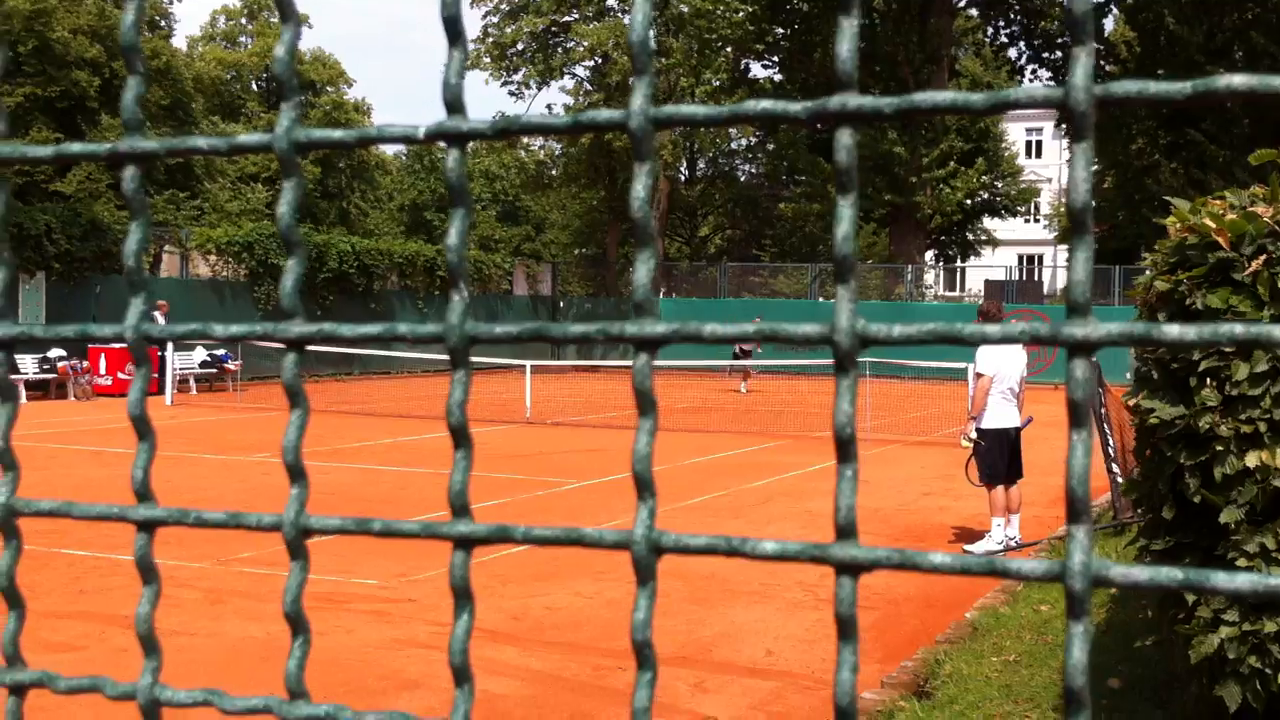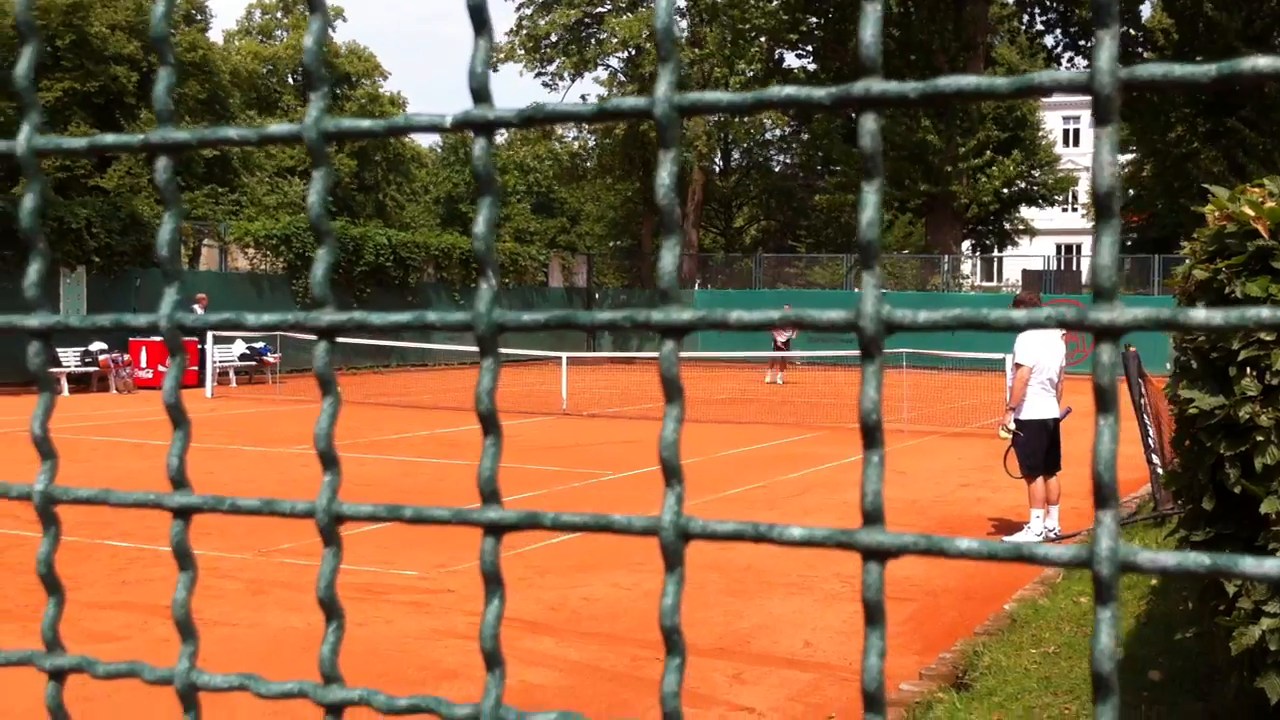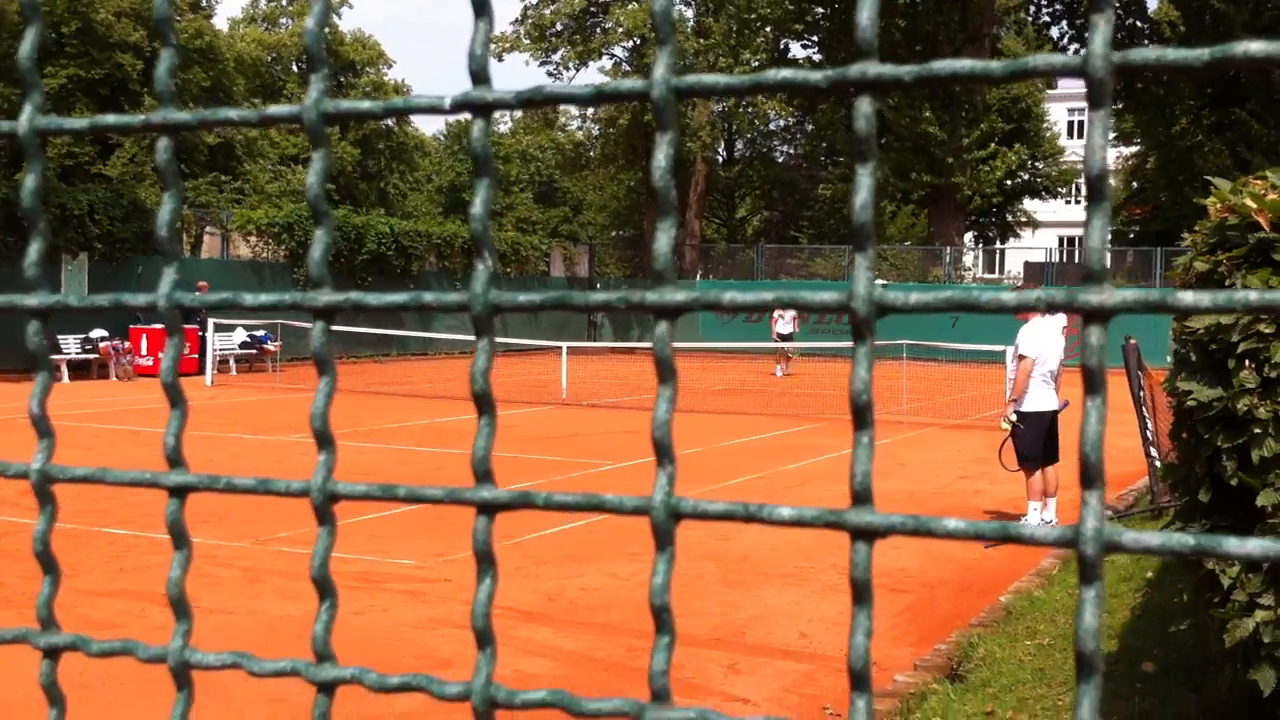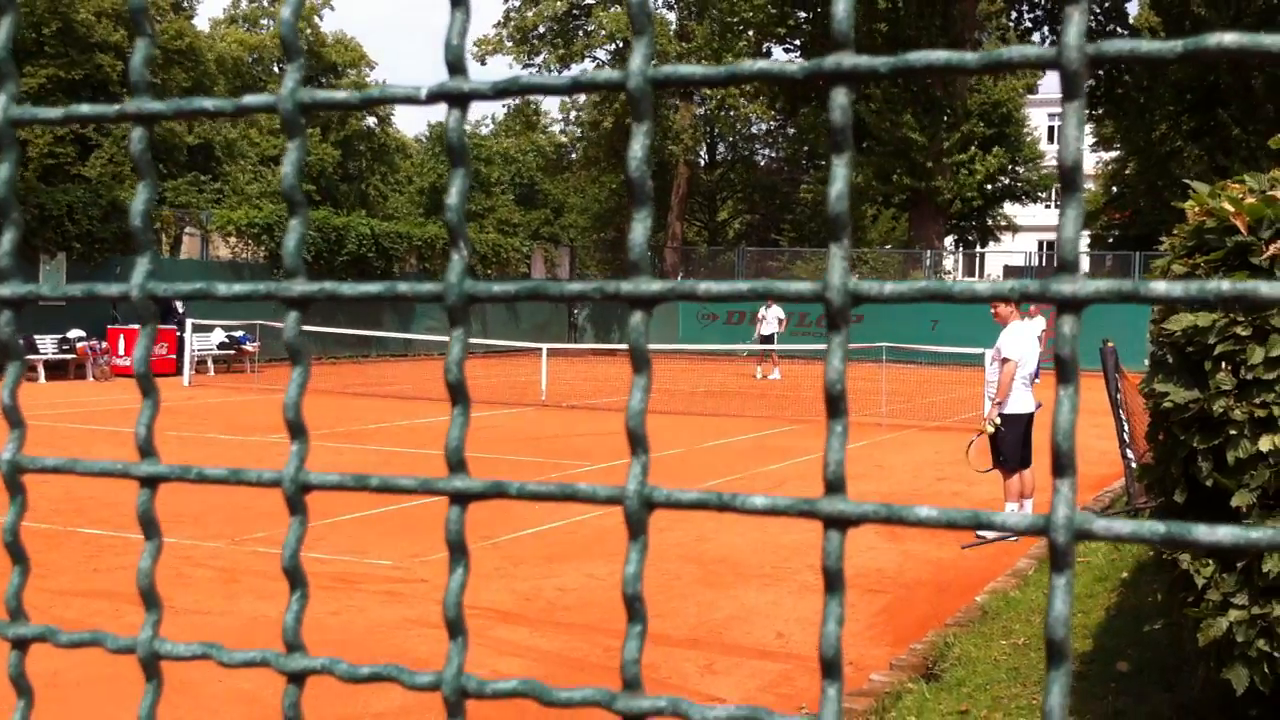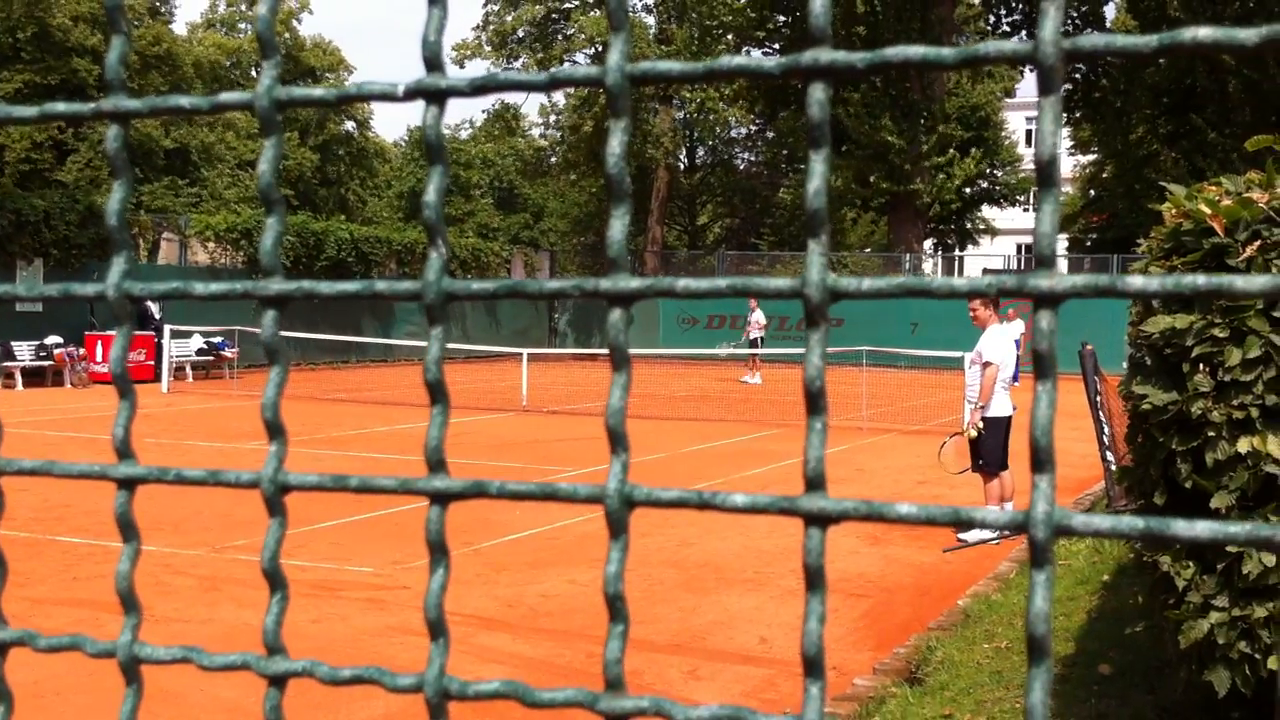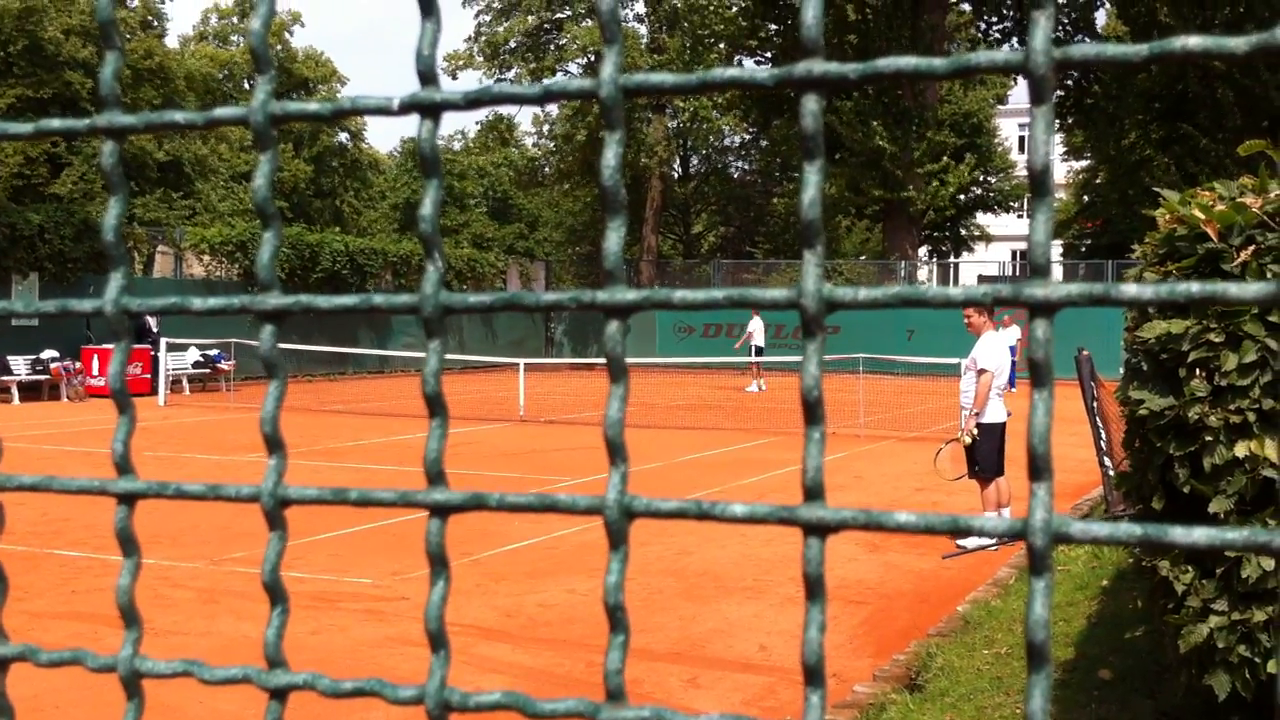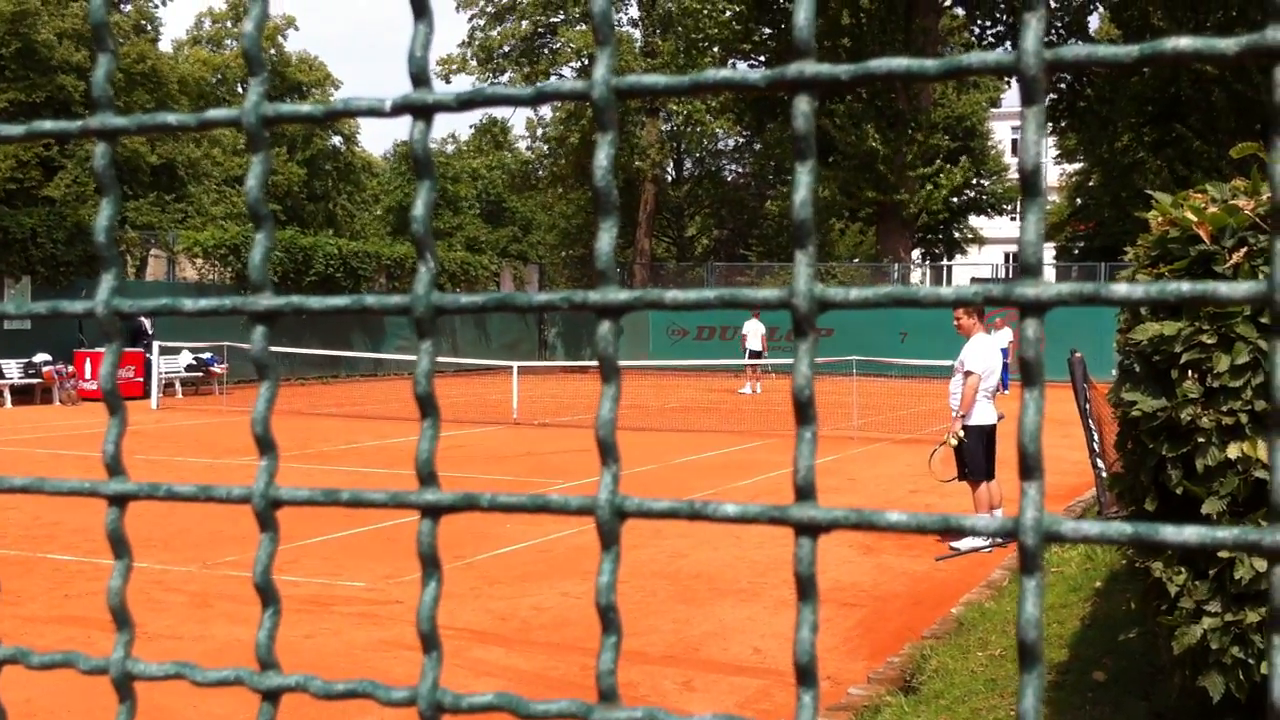
dt=0.3s
person 1, frame 1
left shoulder: (987, 348)
right shoulder: (1018, 348)
left elbow: (983, 387)
right elbow: (1021, 388)
left wrist: (971, 419)
left hip: (990, 424)
right hip: (1011, 422)
left knee: (995, 482)
right knee: (1011, 480)
left ankle: (996, 538)
right ankle: (1012, 533)
person 1, frame 2
left shoulder: (1027, 339)
right shoulder: (1056, 338)
left elbow: (1021, 377)
right elbow: (1060, 378)
left wrist: (1009, 410)
left hip: (1029, 415)
right hip: (1051, 413)
left knee: (1033, 474)
right knee: (1050, 472)
left ankle: (1035, 529)
right ankle: (1051, 525)
person 1, frame 3
left shoulder: (1029, 331)
right shoulder: (1055, 329)
left elbow: (1025, 369)
left wrist: (1011, 402)
left hip: (1030, 407)
right hip: (1049, 405)
left knee: (1031, 466)
right knee: (1048, 463)
left ankle: (1033, 519)
right ankle: (1049, 516)
person 1, frame 4
left shoulder: (1011, 333)
right shoulder: (1027, 332)
left elbow: (1008, 371)
left wrist: (995, 405)
left hip: (1009, 409)
right hip: (1024, 406)
left knee: (1009, 468)
right knee: (1023, 465)
person 1, frame 5
left shoulder: (991, 337)
right shoulder: (1002, 335)
left elbow: (990, 375)
left wrist: (978, 409)
left hip: (989, 413)
right hip: (1001, 411)
left knee: (988, 471)
right knee: (1001, 468)
left ankle: (989, 528)
person 1, frame 6
left shoulder: (986, 343)
right shoulder: (998, 342)
left elbow: (985, 381)
left wrist: (972, 416)
left hip: (983, 419)
right hip: (995, 417)
left knee: (985, 477)
right knee: (997, 474)
left ankle: (988, 534)
person 1, frame 7
left shoulder: (975, 346)
right shoulder: (991, 344)
left elbow: (972, 384)
left wrist: (959, 418)
left hip: (972, 421)
right hip: (986, 419)
left knee: (976, 478)
right knee: (988, 476)
left ankle: (982, 536)
